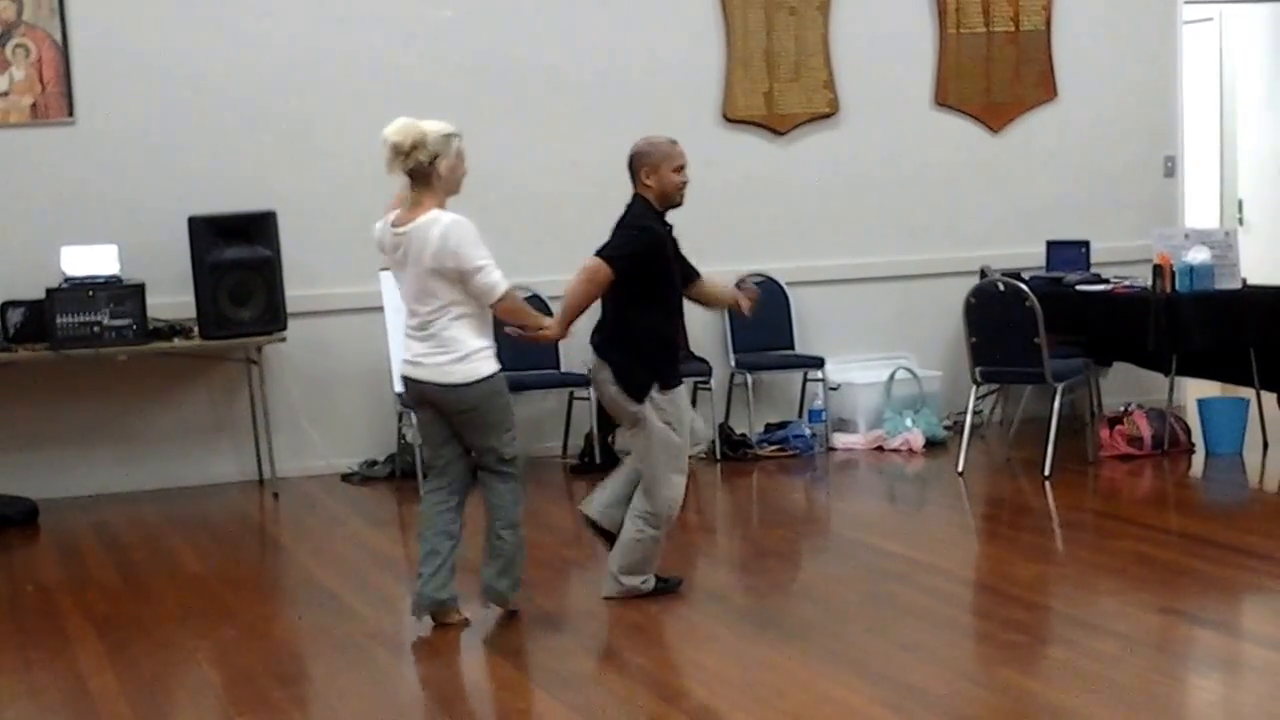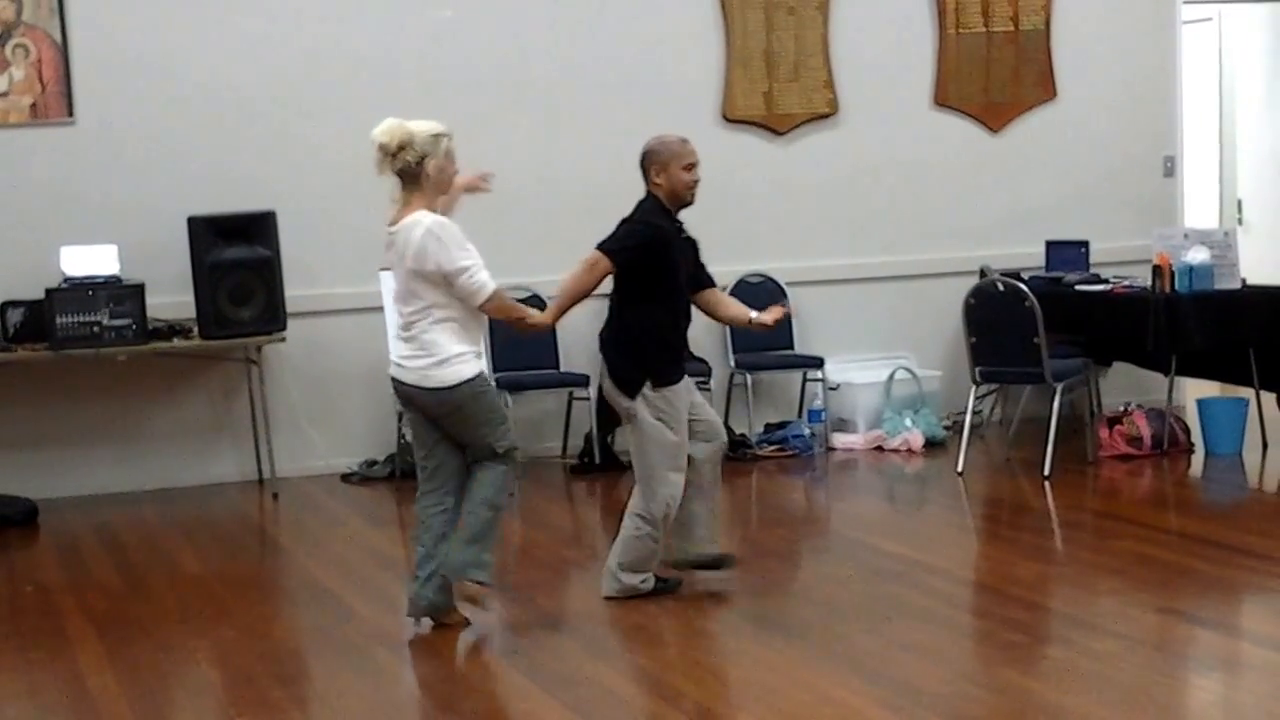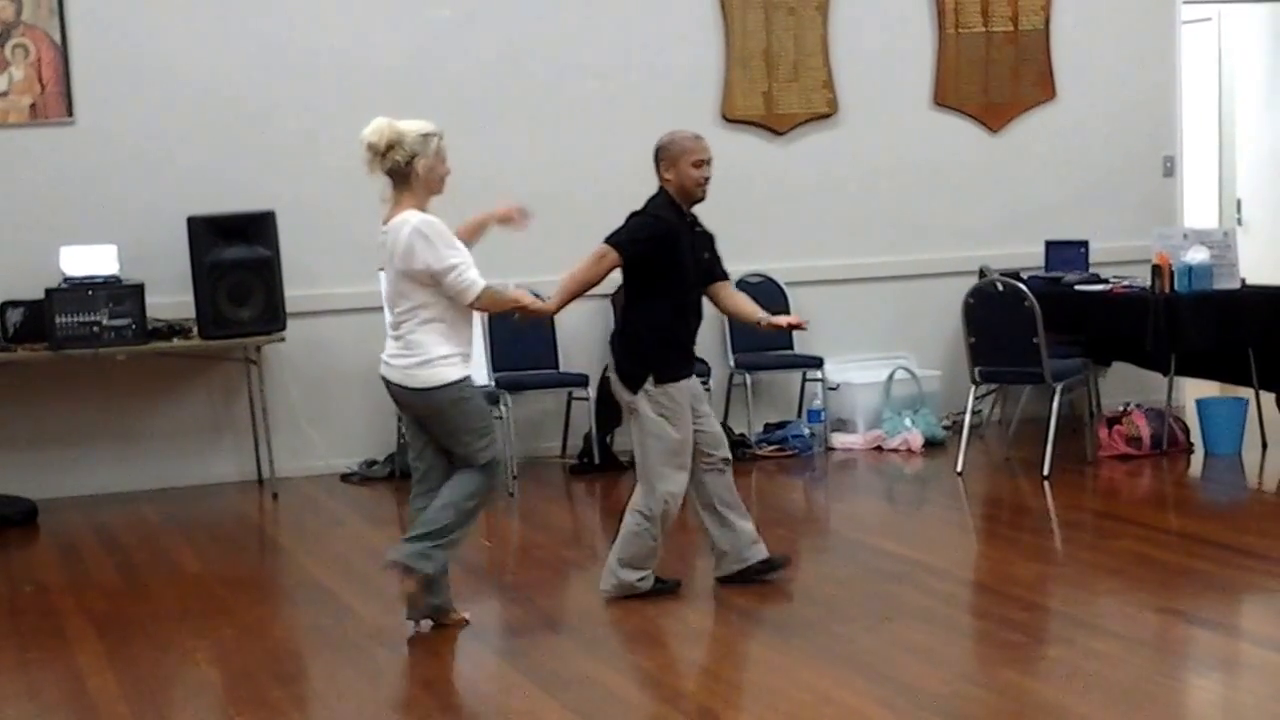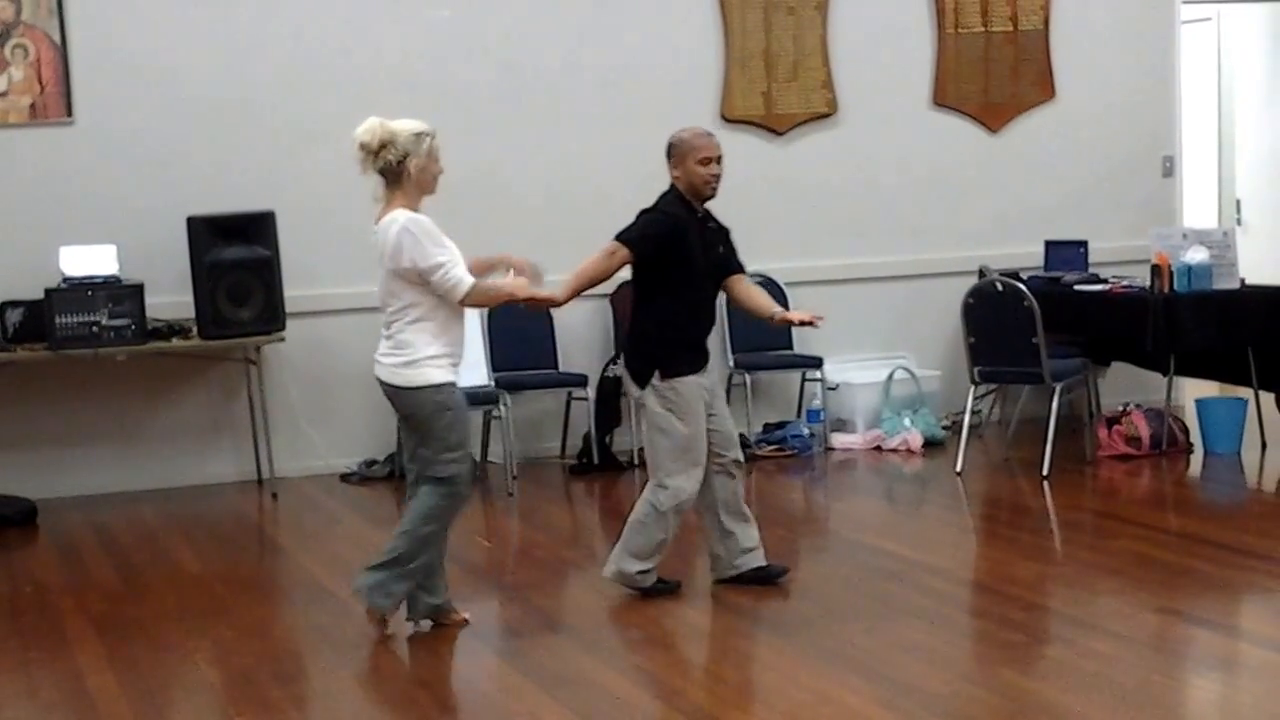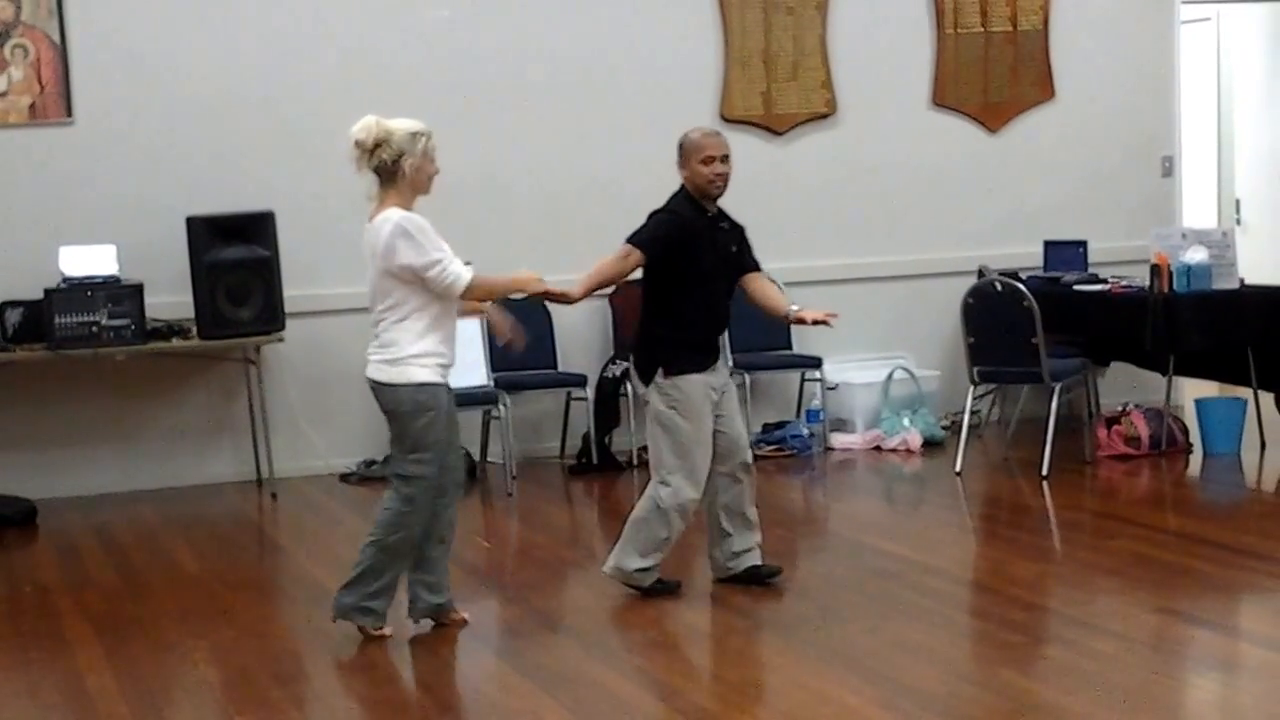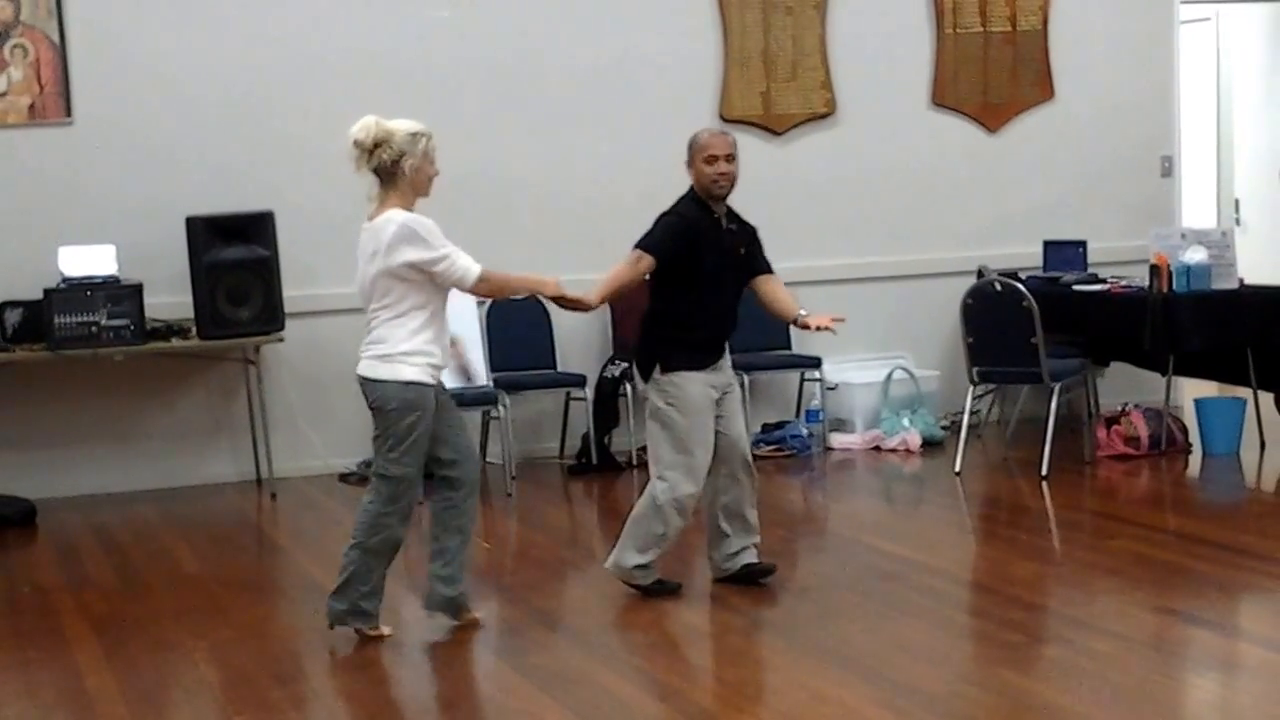
dt=0.1s
person 1, frame 1
left shoulder: (395, 226)
right shoulder: (451, 227)
right elbow: (498, 298)
left wrist: (412, 193)
right wrist: (542, 323)
left hip: (419, 375)
right hip: (467, 374)
left knee: (444, 479)
right knee: (499, 470)
left ankle: (436, 593)
right ankle: (501, 584)
person 1, frame 2
left shoulder: (403, 225)
right shoulder: (434, 229)
right elbow: (484, 297)
left wrist: (456, 194)
right wrist: (526, 315)
left hip: (413, 374)
right hip: (451, 376)
left knee: (440, 478)
right knee: (498, 456)
left ankle: (433, 595)
right ankle: (468, 567)
person 1, frame 3
left shoulder: (400, 224)
right shoulder: (422, 227)
right elbow: (474, 294)
left wrist: (491, 219)
right wrist: (522, 301)
left hip: (406, 375)
right hip: (438, 377)
left knee: (431, 479)
right knee: (480, 466)
left ankle: (431, 597)
right ankle: (416, 557)
person 1, frame 4
left shoulder: (396, 224)
right shoulder: (410, 227)
left elbow: (448, 274)
right elbow: (464, 290)
left wrist: (501, 262)
right wrist: (517, 290)
left hip: (418, 374)
right hip: (424, 379)
left knee: (439, 480)
right knee: (445, 482)
left ankle: (429, 599)
right ankle: (383, 585)
person 1, frame 5
left shoulder: (386, 224)
right shoulder: (404, 226)
right elbow: (463, 286)
left wrist: (486, 312)
right wrist: (521, 282)
left hip: (411, 374)
right hip: (411, 378)
left knee: (444, 481)
right knee: (415, 488)
left ankle: (431, 598)
right ankle: (360, 602)
person 1, frame 6
left shoulder: (378, 227)
right shoulder: (408, 227)
right elbow: (477, 280)
left wrist: (445, 342)
right wrist: (535, 283)
left hip: (415, 377)
right hip: (400, 380)
left knee: (459, 473)
right knee: (393, 494)
left ankle: (448, 589)
right ankle: (353, 606)
person 2, frame 1
left shoulder: (649, 225)
right shoulder: (643, 230)
left elbow: (691, 285)
right elbow: (595, 272)
left wrist: (730, 298)
right wrist: (560, 326)
left hip: (623, 368)
right hip: (643, 374)
left knee: (656, 459)
right knee: (664, 481)
left ankle: (608, 511)
right ankle: (631, 577)
person 2, frame 2
left shoulder: (676, 235)
right shoulder: (646, 227)
left elbow: (708, 295)
right elbow: (596, 267)
left wrist: (754, 318)
right wrist: (551, 315)
left hip: (661, 370)
right hip: (643, 375)
left knee: (707, 438)
right knee: (663, 479)
left ankle: (692, 545)
right ankle: (628, 577)
person 2, frame 3
left shoulder: (694, 231)
right shoulder: (656, 222)
left elbow: (720, 289)
right elbow: (604, 259)
left wrist: (767, 319)
right wrist: (554, 304)
left hip: (673, 368)
right hip: (650, 371)
left knee: (713, 458)
right knee: (664, 478)
left ankle: (740, 555)
right ankle: (628, 575)
person 2, frame 4
left shoulder: (713, 228)
right shoulder: (663, 219)
left elbow: (736, 283)
right elbow: (614, 254)
left wrist: (780, 314)
right wrist: (566, 292)
left hip: (696, 364)
right hip: (664, 369)
left knee: (725, 460)
right knee: (677, 478)
left ankle: (739, 559)
right ankle: (632, 566)
person 2, frame 5
left shoulder: (728, 228)
right shoulder: (674, 220)
left elbow: (752, 280)
right elbow: (628, 257)
left wrist: (793, 312)
right wrist: (579, 291)
left hip: (710, 363)
right hip: (672, 368)
left knee: (733, 462)
right knee: (682, 478)
left ankle: (737, 558)
right ankle: (634, 564)
person 2, frame 6
left shoulder: (741, 230)
right shoulder: (680, 221)
left elbow: (764, 280)
right elbow: (638, 263)
left wrist: (800, 315)
right wrist: (593, 299)
left hip: (716, 362)
right hip: (673, 366)
left knee: (735, 461)
right knee: (681, 475)
left ankle: (735, 556)
right ankle: (634, 563)
